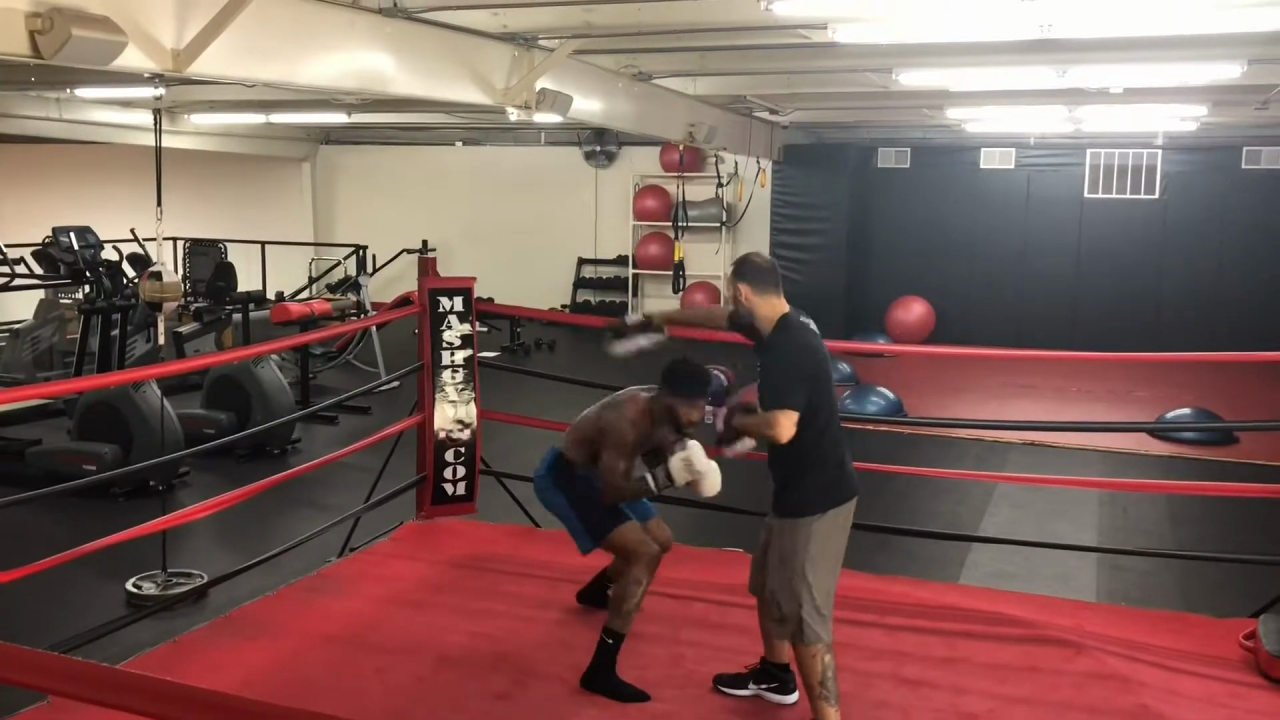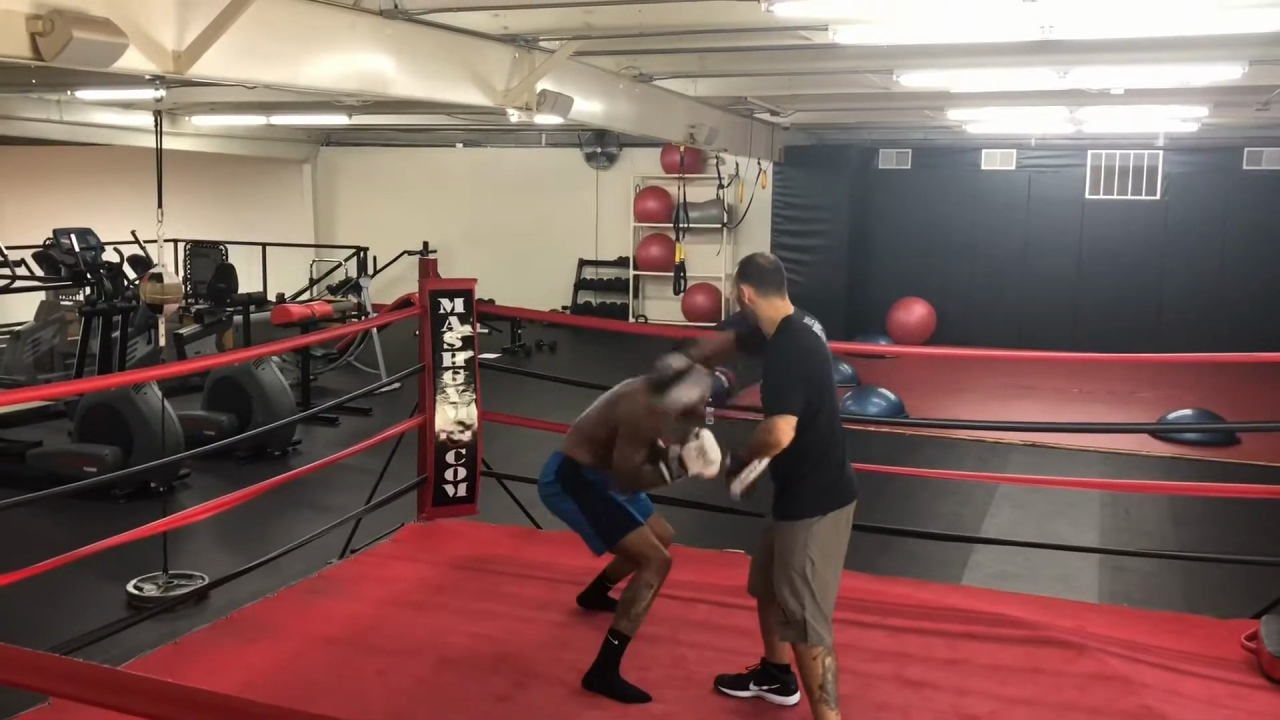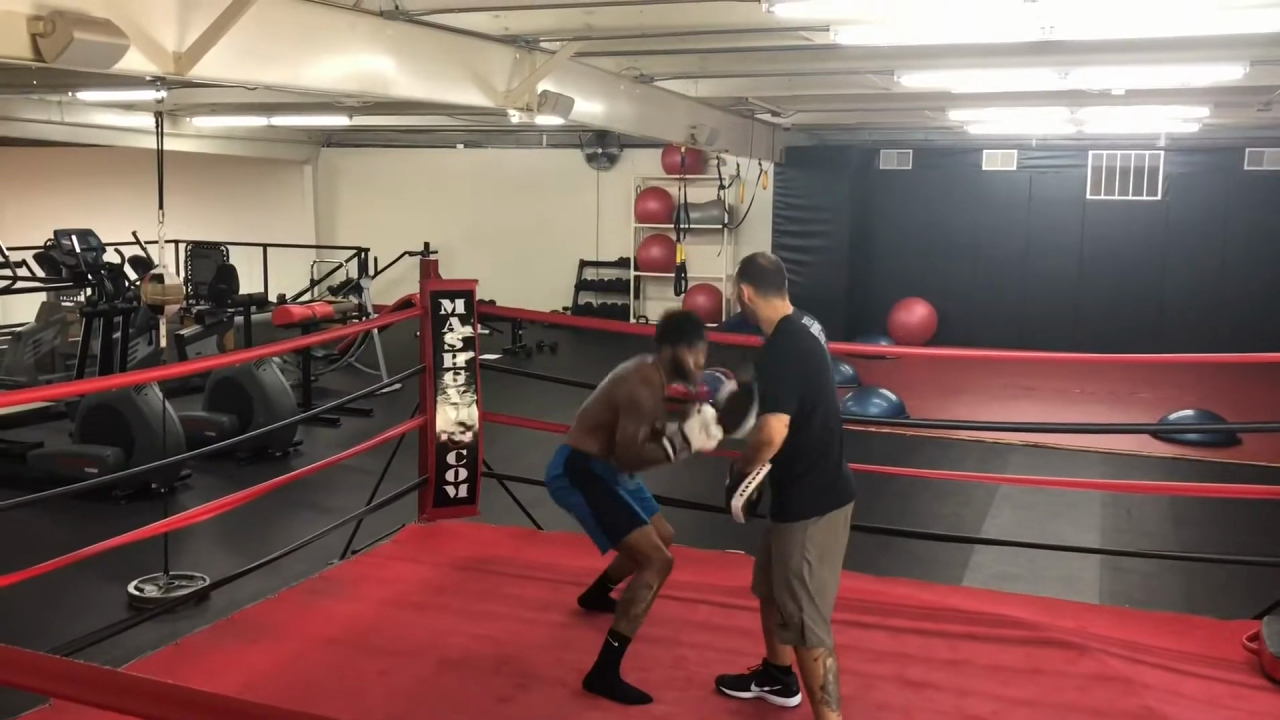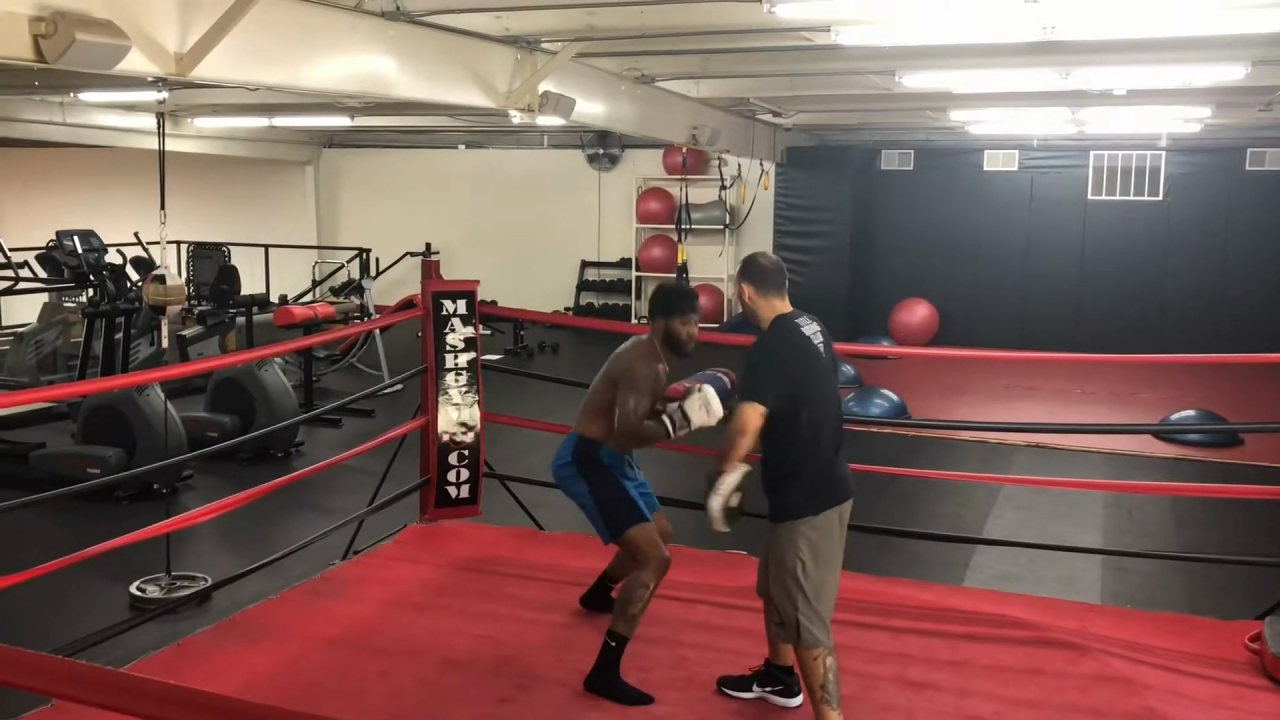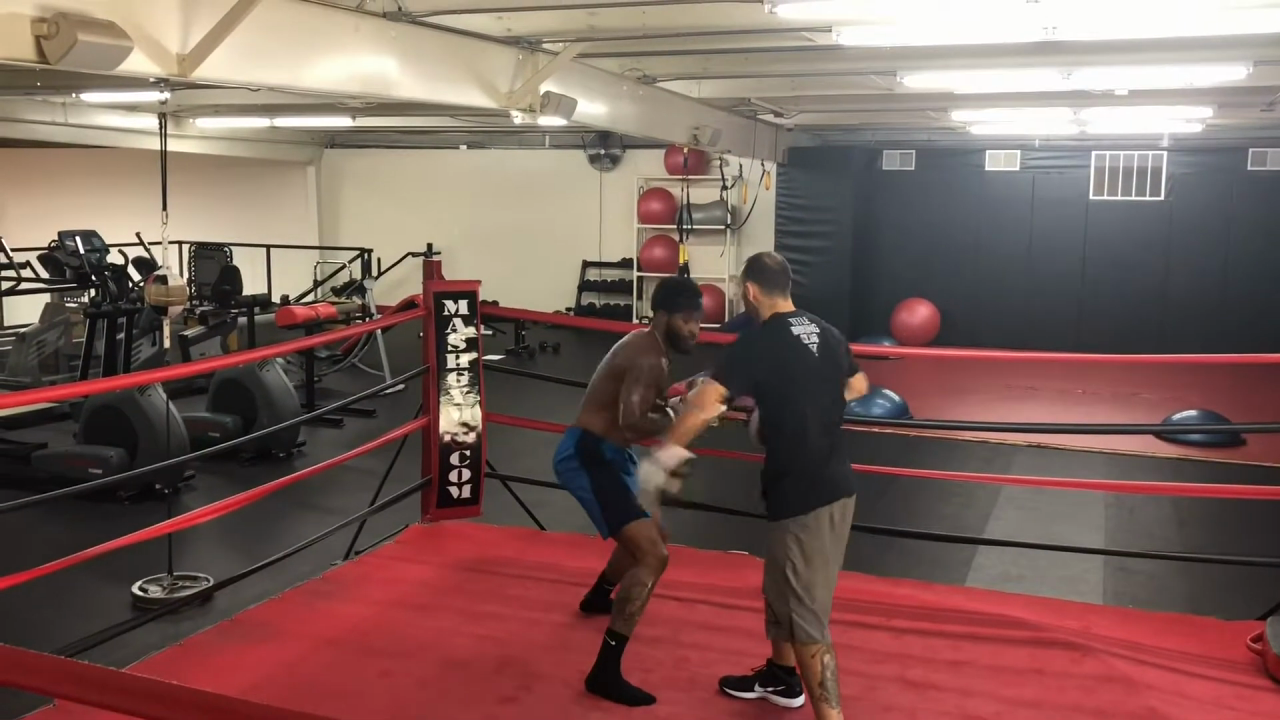
dt=0.1s
person 1, frame 1
left shoulder: (789, 347)
right shoulder: (785, 325)
left elbow: (780, 429)
right elbow: (717, 316)
left wrist: (737, 419)
right wrist: (653, 321)
left hip: (816, 497)
right hip: (801, 488)
left knee: (801, 609)
right knee: (768, 580)
right ankle: (775, 672)
person 1, frame 2
left shoulder: (789, 351)
right shoulder: (795, 328)
left elbow: (778, 435)
right elbow: (729, 338)
left wrist: (746, 460)
right wrist: (690, 362)
left hip: (815, 500)
right hip: (803, 491)
left knee: (804, 614)
right knee: (768, 582)
right ankle: (776, 675)
person 1, frame 3
left shoulder: (785, 349)
right shoulder: (797, 328)
left elbow: (771, 431)
left wrist: (744, 470)
left hip: (813, 501)
right hip: (803, 492)
left knee: (805, 614)
right knee: (771, 584)
right ankle: (777, 675)
person 1, frame 4
left shoulder: (772, 347)
right shoulder: (810, 333)
left elbow: (748, 420)
left wrist: (727, 473)
left hip: (809, 498)
right hip: (828, 486)
left knee: (808, 610)
right knee: (776, 586)
right ankle: (777, 673)
person 1, frame 5
left shoulder: (760, 342)
right shoulder: (827, 334)
left elbow: (705, 400)
right elbow: (857, 386)
left wrist: (665, 451)
left hip: (801, 496)
right hip: (835, 485)
left knee: (803, 610)
right knee: (781, 588)
right ankle: (781, 676)
person 2, frame 1
left shoulder: (668, 414)
right shoulder: (626, 419)
left elbow: (664, 451)
right elbow: (612, 491)
left wrist: (691, 467)
right wrist: (666, 476)
left hip: (601, 471)
right hip: (566, 477)
left knee: (662, 541)
right knee: (643, 555)
left ankle: (596, 590)
right ankle: (601, 671)
person 2, frame 2
left shoulder: (652, 393)
right shoulder: (641, 408)
left elbow: (645, 450)
right elbow: (628, 479)
left wrist: (680, 451)
right wrist: (681, 465)
left hip: (593, 472)
right hip: (571, 481)
left knee: (659, 538)
right knee: (654, 563)
left ankle: (593, 594)
right ankle: (602, 674)
person 2, frame 3
left shoulder: (652, 374)
right shoulder: (643, 385)
left elbow: (643, 432)
right elbow: (629, 457)
left wrist: (683, 428)
right wrist: (684, 441)
left hip: (599, 466)
right hip: (579, 473)
left knee: (662, 538)
right knee: (658, 562)
left ankle: (597, 594)
right ankle: (604, 672)
person 2, frame 4
left shoulder: (651, 355)
right shoulder: (642, 362)
left elbow: (642, 416)
right elbow: (629, 432)
left wrist: (682, 408)
right wrist: (684, 420)
left hip: (606, 458)
right hip: (588, 462)
left knee: (659, 535)
right knee: (655, 558)
left ankle: (598, 595)
right ankle: (604, 673)
person 2, frame 5
left shoulder: (652, 350)
right shoulder: (645, 355)
left elbow: (642, 411)
right elbow: (632, 425)
left hip: (605, 453)
right hip: (588, 456)
left knee: (653, 533)
right knee: (652, 556)
left ankle: (598, 597)
right ankle: (605, 673)
